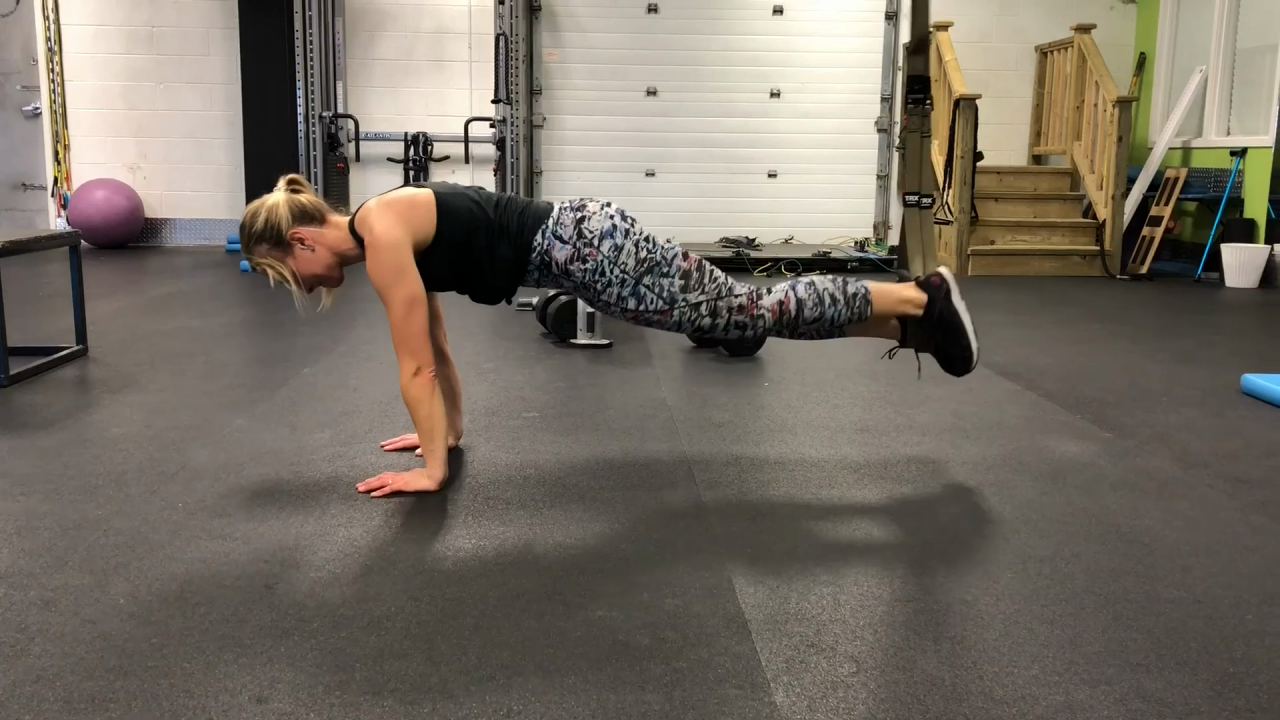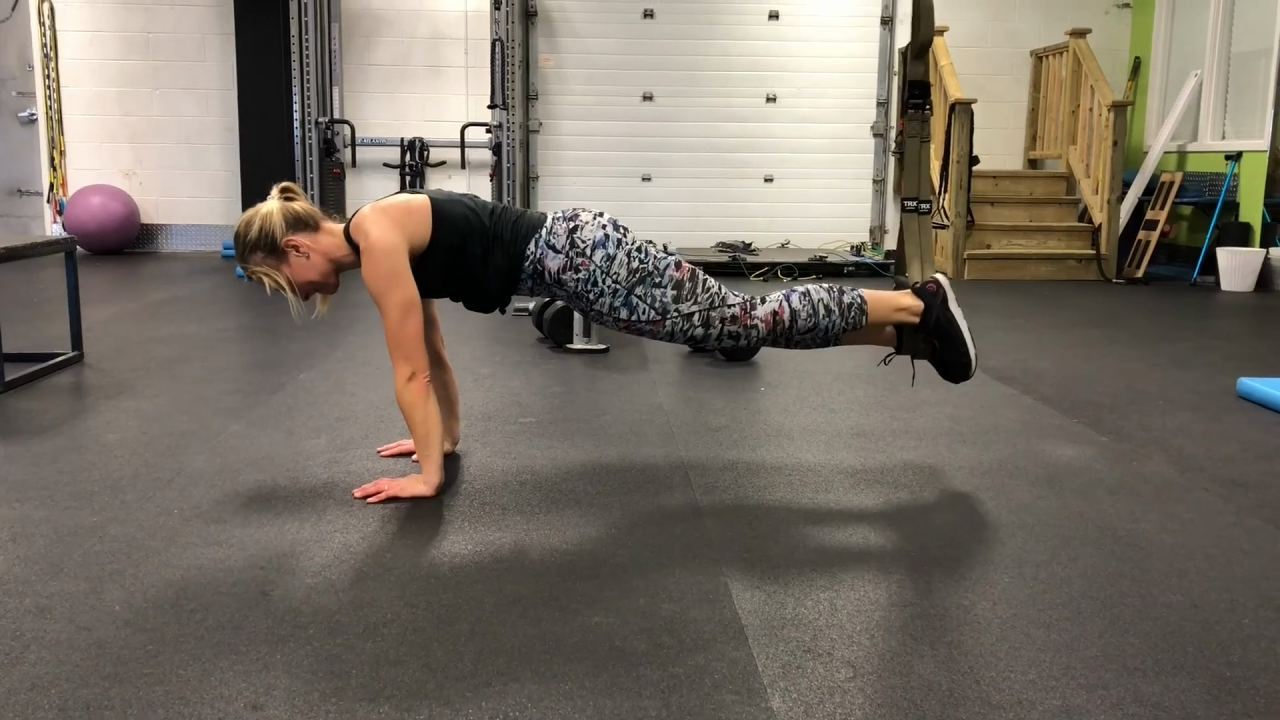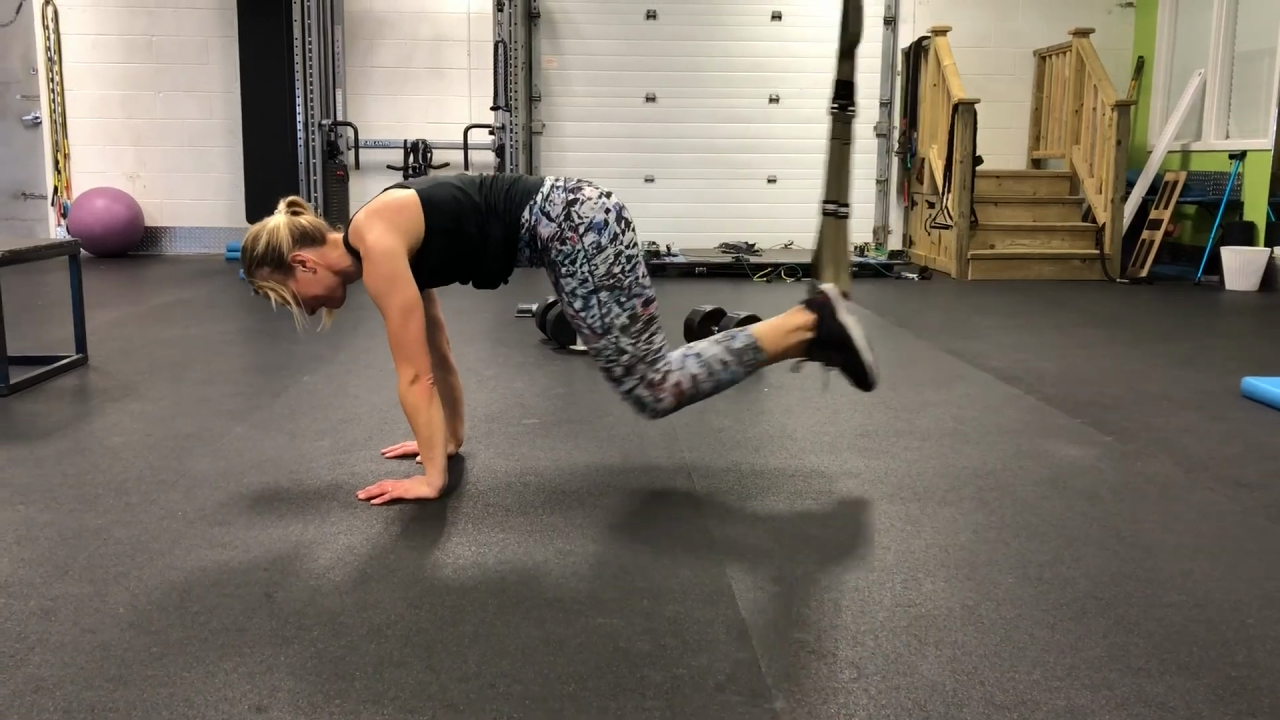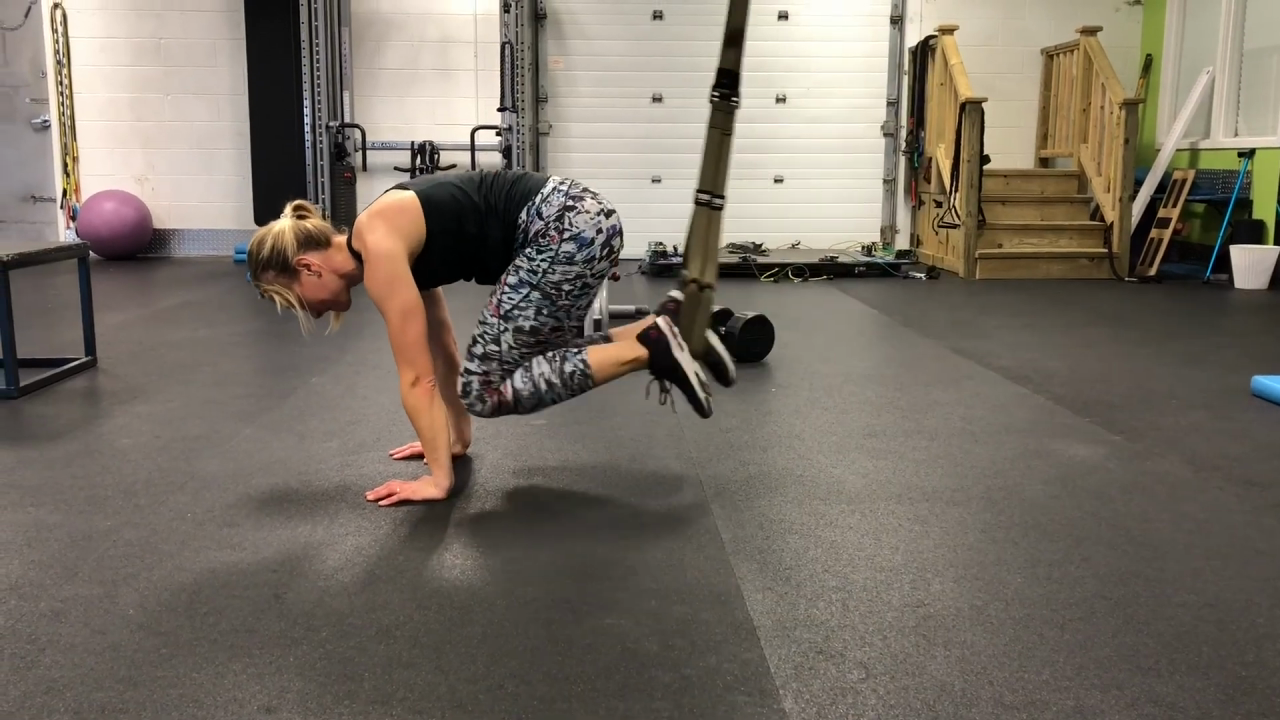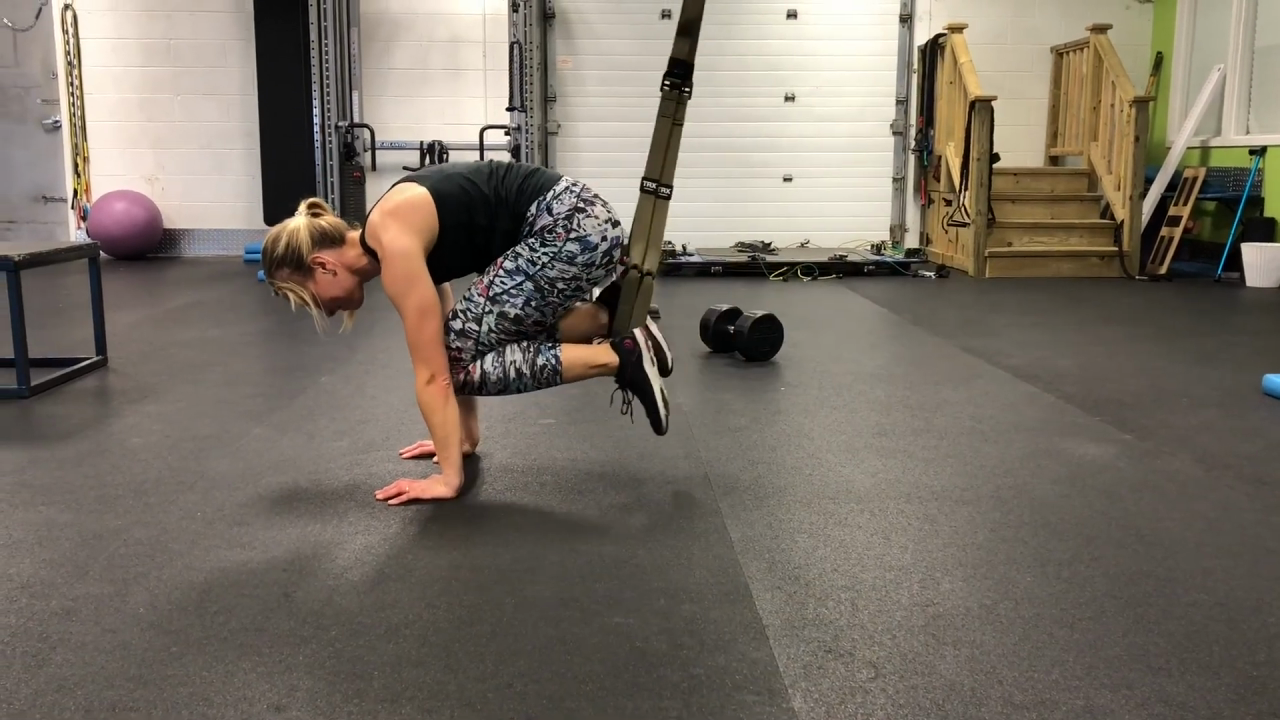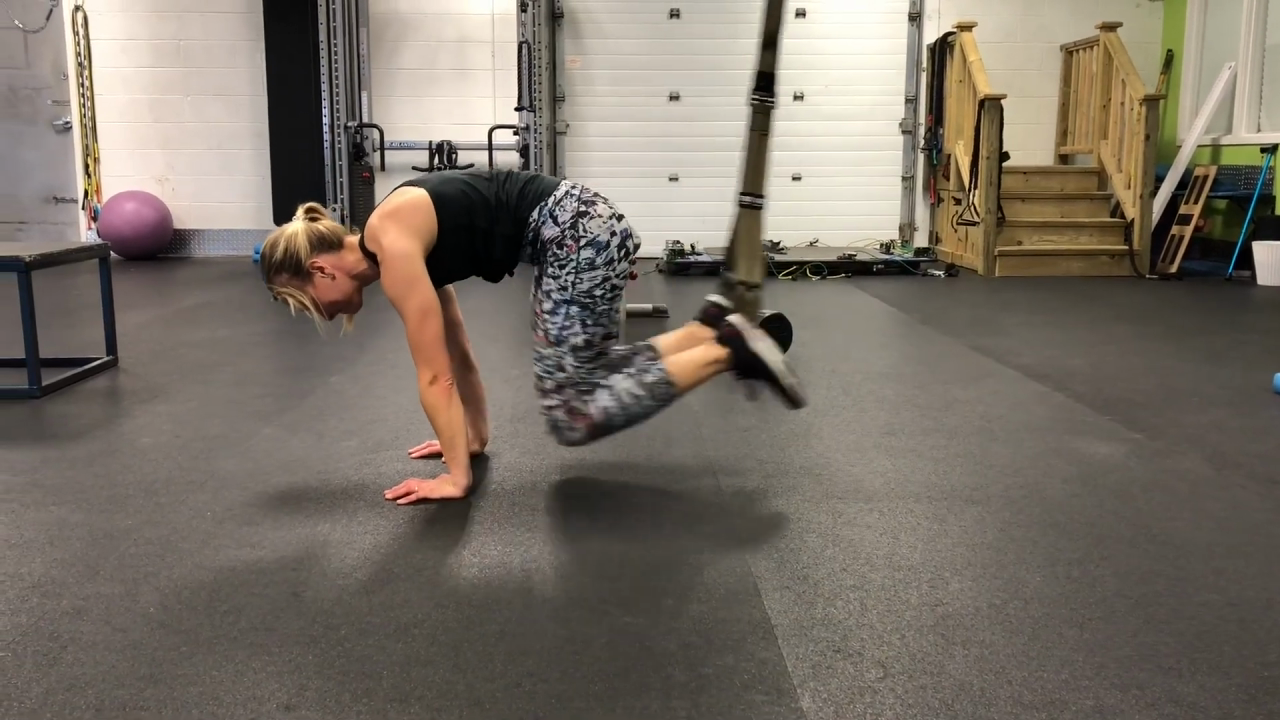
dt=0.5s
person 1, frame 1
left shoulder: (380, 234)
right shoulder: (390, 236)
left elbow: (416, 365)
right elbow: (436, 350)
left wrist: (433, 469)
right wrist: (448, 430)
left hip: (585, 247)
right hip: (576, 247)
left knee: (752, 314)
right knee: (748, 316)
left ankle: (919, 298)
right ankle: (909, 325)
person 1, frame 2
left shoulder: (376, 239)
right shoulder: (388, 241)
left elbow: (411, 370)
right elbow: (432, 354)
left wrist: (428, 475)
right wrist: (445, 436)
left hip: (577, 256)
right hip: (569, 255)
left knee: (746, 321)
right knee: (744, 321)
left ankle: (919, 307)
right ankle: (908, 329)
person 1, frame 3
left shoulder: (374, 245)
right shoulder: (393, 244)
left elbow: (415, 373)
right elbow: (437, 354)
left wrist: (433, 477)
right wrist: (449, 438)
left hip: (575, 221)
right hip: (578, 221)
left knee: (651, 389)
right knee: (642, 374)
left ankle: (808, 322)
right ankle: (803, 329)
person 1, frame 4
left shoulder: (378, 249)
right shoulder: (396, 242)
left elbow: (417, 376)
right elbow: (440, 351)
left wrist: (439, 478)
right wrist: (456, 437)
left hip: (566, 226)
right hip: (573, 221)
left knee: (484, 389)
right knee: (518, 375)
left ankle: (645, 350)
right ankle: (659, 328)
person 1, frame 5
left shoulder: (393, 243)
right shoulder: (396, 234)
left elbow: (434, 372)
right elbow: (447, 341)
left wrist: (449, 476)
right wrist: (465, 436)
left hip: (571, 229)
right hip: (578, 224)
left knee: (456, 360)
right knee: (479, 345)
left ankle: (616, 357)
right ankle: (608, 317)
person 1, frame 6
left shoulder: (390, 245)
right shoulder: (407, 245)
left elbow: (435, 375)
right elbow: (455, 352)
left wrist: (456, 477)
right wrist: (473, 437)
left hip: (577, 229)
right hip: (582, 229)
left knee: (575, 415)
right knee: (581, 384)
left ankle: (724, 352)
right ankle: (711, 330)
